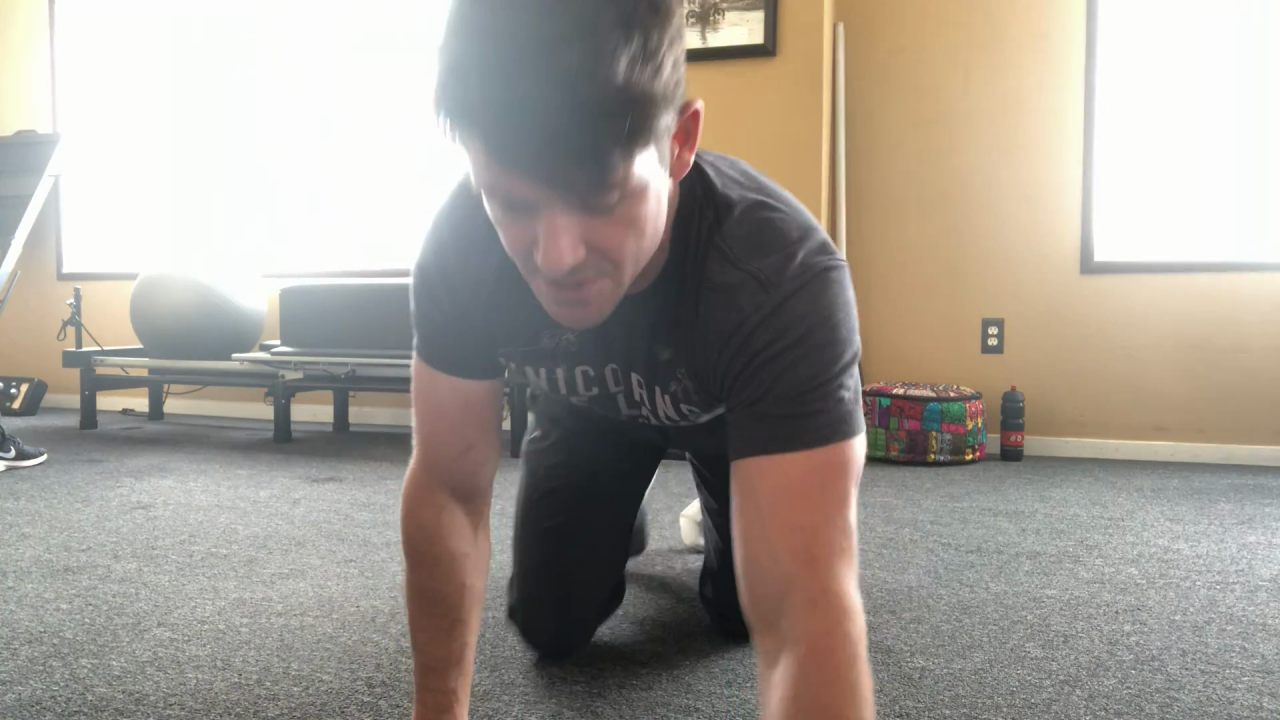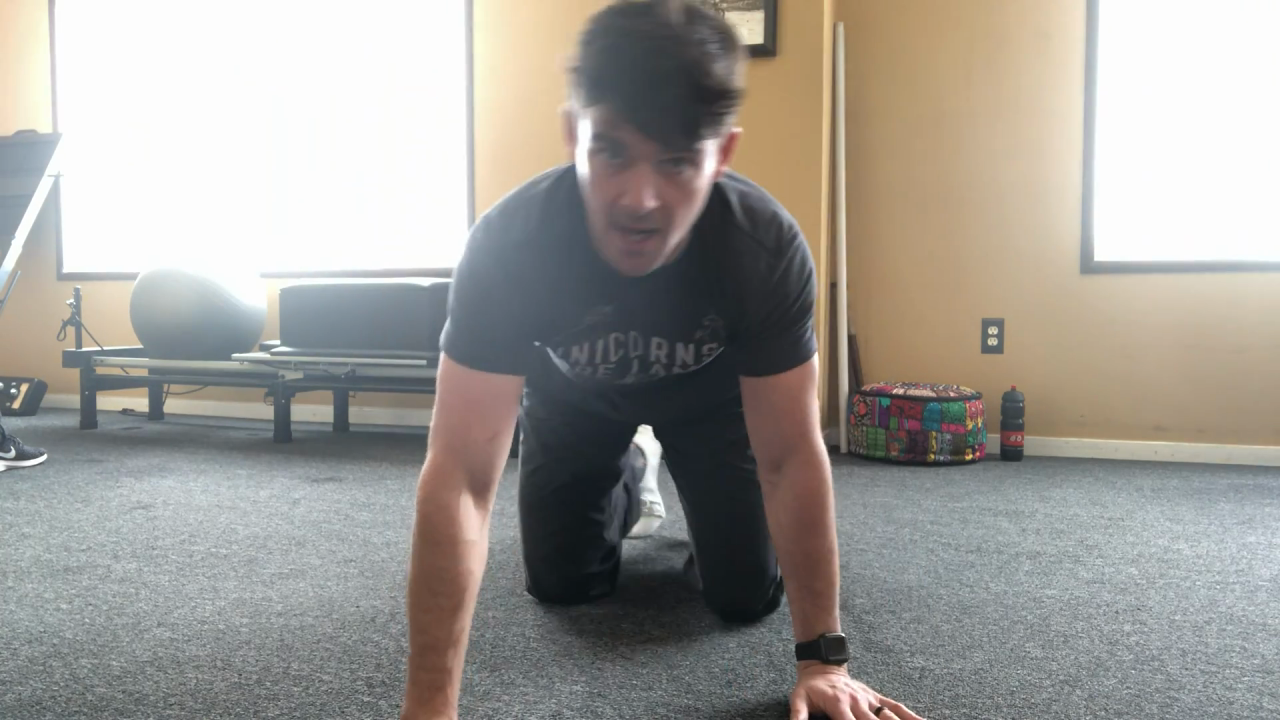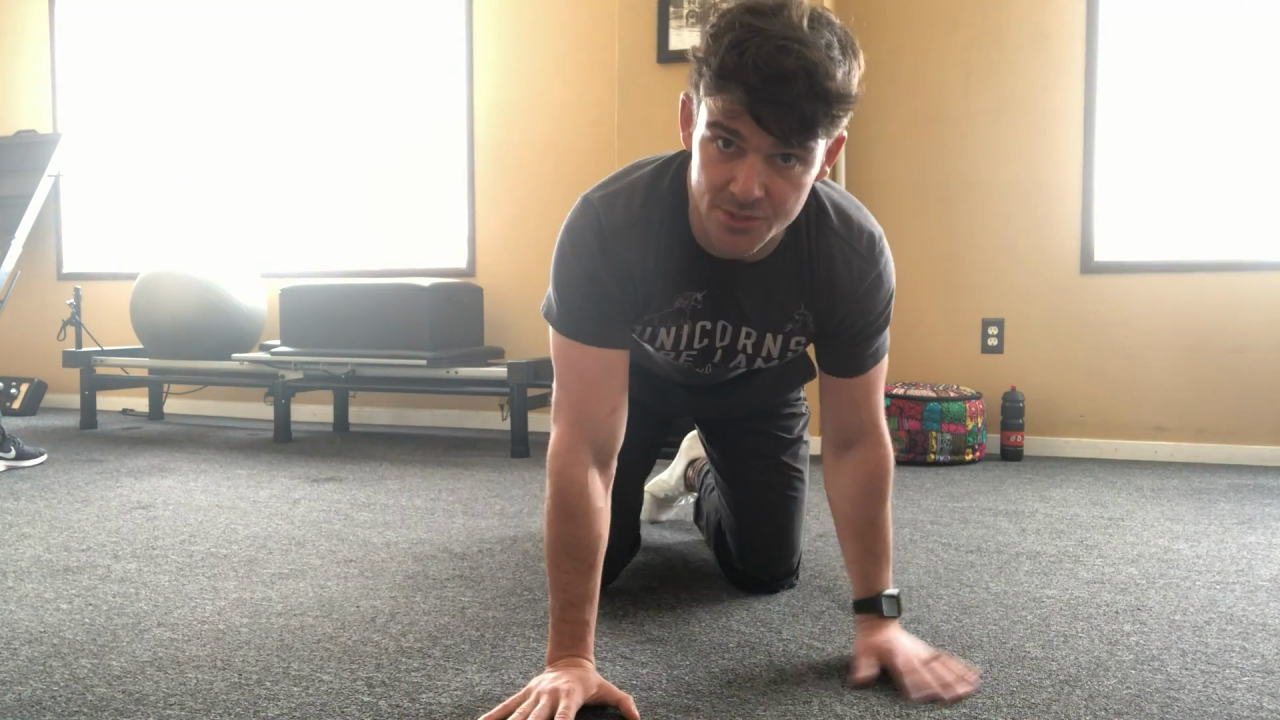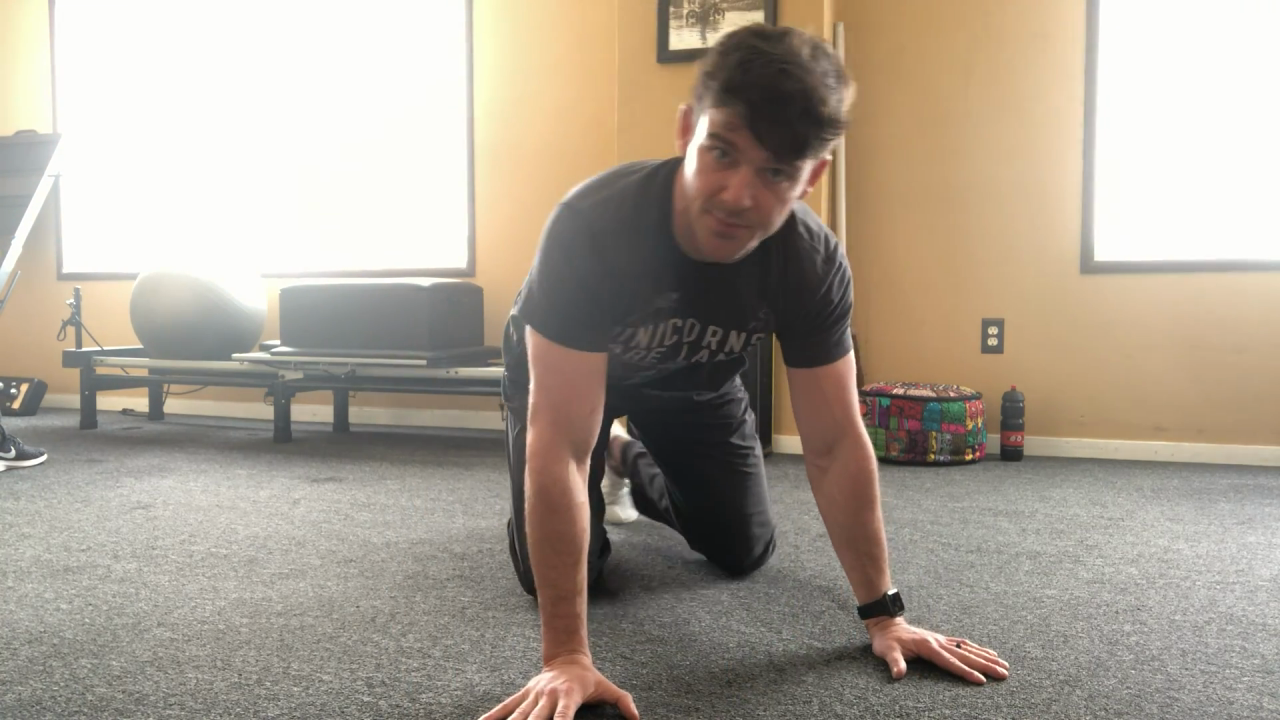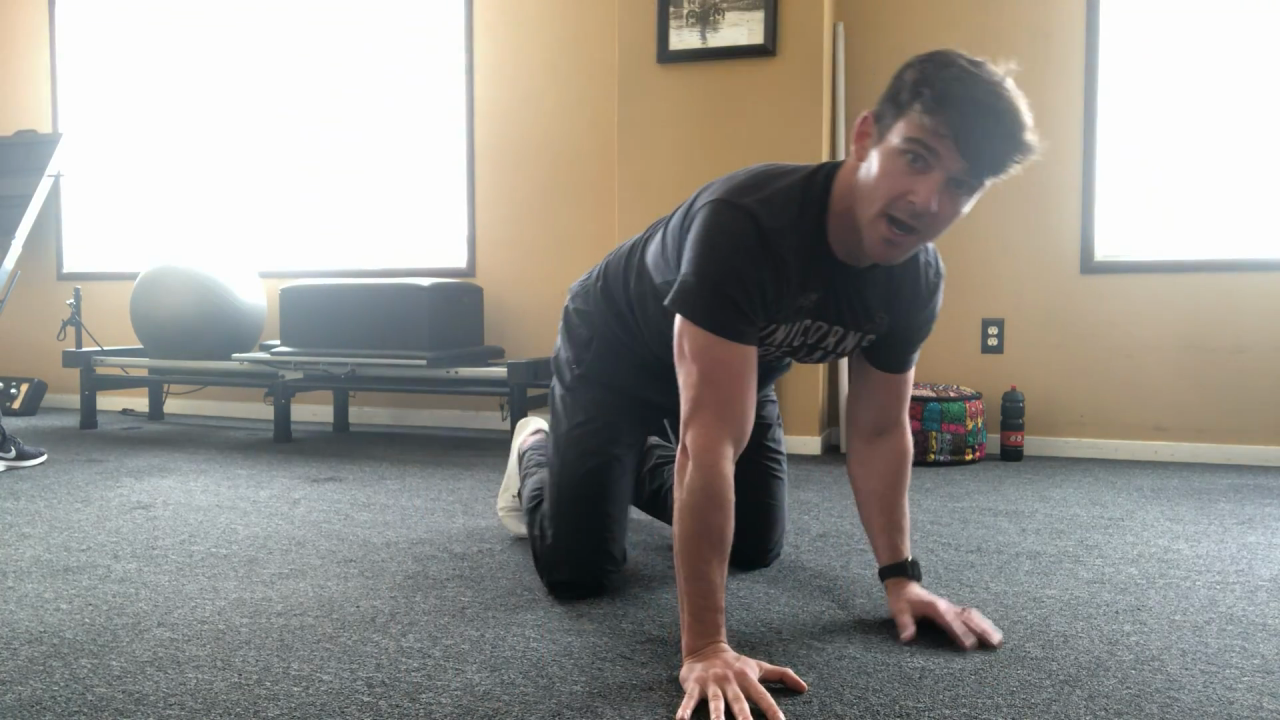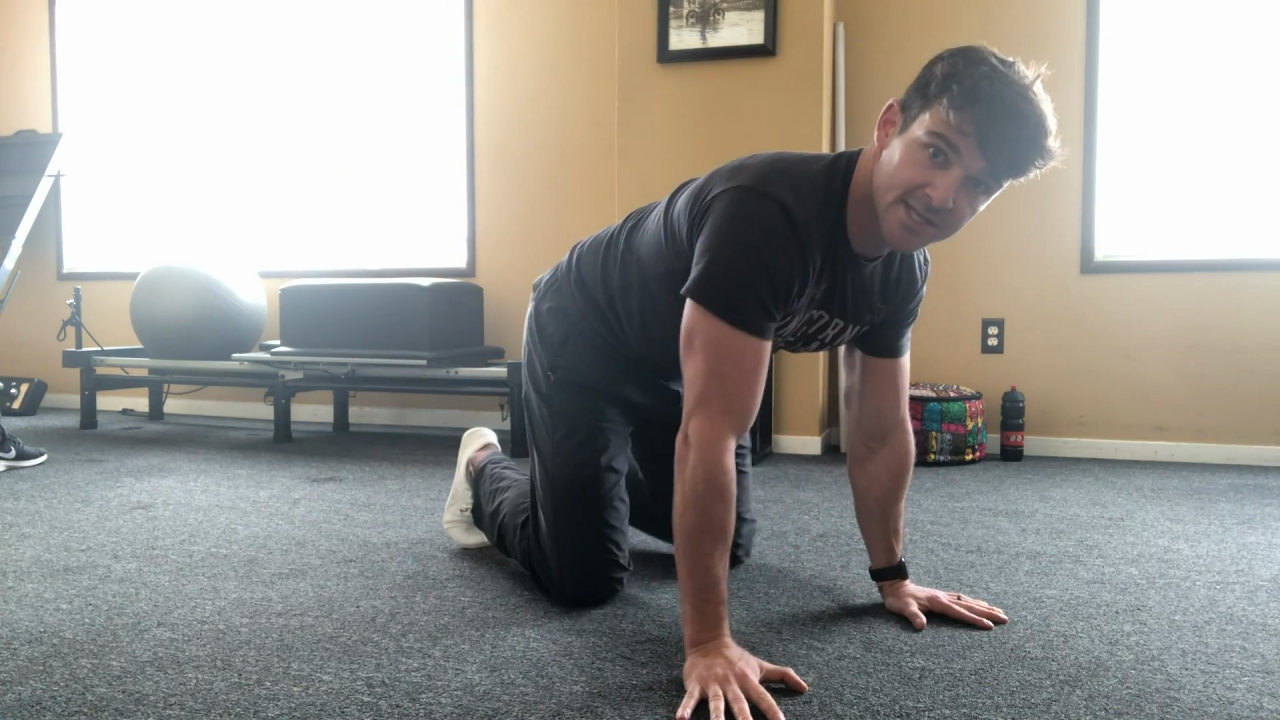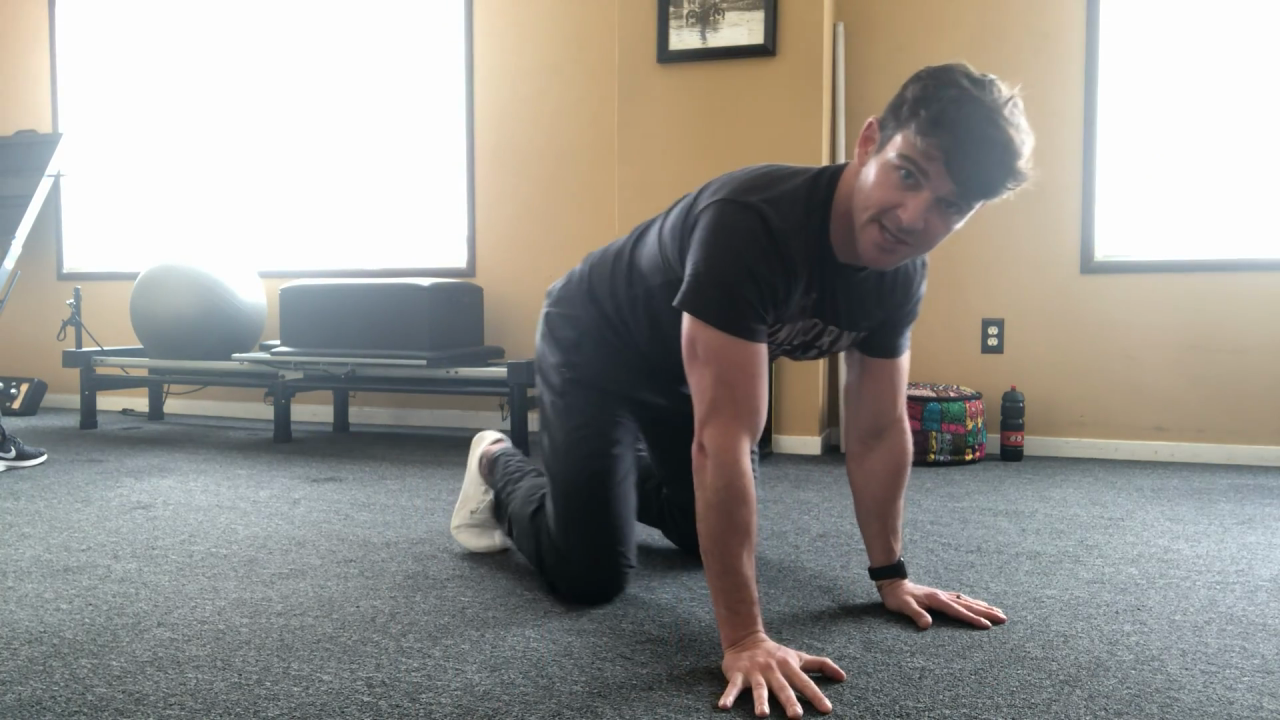
dt=0.7s
person 1, frame 1
left shoulder: (783, 269)
right shoulder: (463, 248)
left elbow: (802, 615)
right elbow: (449, 491)
left hip: (741, 410)
right hip: (591, 408)
left knee: (744, 611)
right knee: (552, 627)
left ankle: (723, 513)
right ankle: (616, 521)
person 1, frame 2
left shoulder: (766, 246)
right shoulder: (508, 244)
left elbow: (792, 457)
right elbow: (459, 478)
left wrist: (822, 657)
left hip: (710, 390)
right hip: (572, 392)
left knee: (748, 594)
right knee: (562, 584)
left ankle: (703, 490)
right ankle: (628, 474)
person 1, frame 3
left shoulder: (856, 253)
right shoulder: (608, 225)
left elbow: (859, 440)
right elbow: (588, 447)
left wrist: (876, 613)
right wrist: (569, 658)
left hip: (761, 387)
right hip: (638, 372)
left knee: (766, 572)
right knee: (598, 556)
left ankle: (701, 477)
right ankle: (650, 480)
person 1, frame 4
left shoulder: (812, 262)
right shoulder: (591, 225)
left elbow: (835, 444)
right elbow: (560, 445)
left wrist: (882, 613)
right wrist: (566, 656)
left hip: (693, 376)
right hip: (562, 367)
left knee: (744, 550)
right knee: (553, 571)
left ankle: (631, 464)
person 1, frame 5
left shoulder: (918, 278)
right shoulder: (746, 222)
left elbow: (879, 432)
right elbow: (710, 441)
left wrist: (898, 575)
right wrist: (705, 648)
left hip: (736, 367)
right hip: (613, 348)
left knee: (757, 549)
right knee: (579, 572)
left ankle: (641, 474)
right ankle: (539, 455)
person 1, frame 6
left shoulder: (901, 268)
right shoulder: (767, 212)
left elbow: (879, 434)
right elbow: (711, 434)
left wrist: (891, 576)
right wrist: (708, 645)
left hip: (681, 356)
right hip: (582, 340)
left knee: (729, 545)
right knee: (585, 578)
left ankle: (609, 470)
right ankle: (486, 471)
person 1, frame 7
left shoulder: (898, 273)
right shoulder: (751, 225)
left elbow: (878, 431)
right elbow: (724, 440)
left wrist: (891, 576)
right wrist: (743, 640)
left hip: (686, 367)
right hip: (593, 347)
left knee: (711, 534)
right knee: (593, 576)
left ankle: (620, 456)
right ankle: (500, 466)
